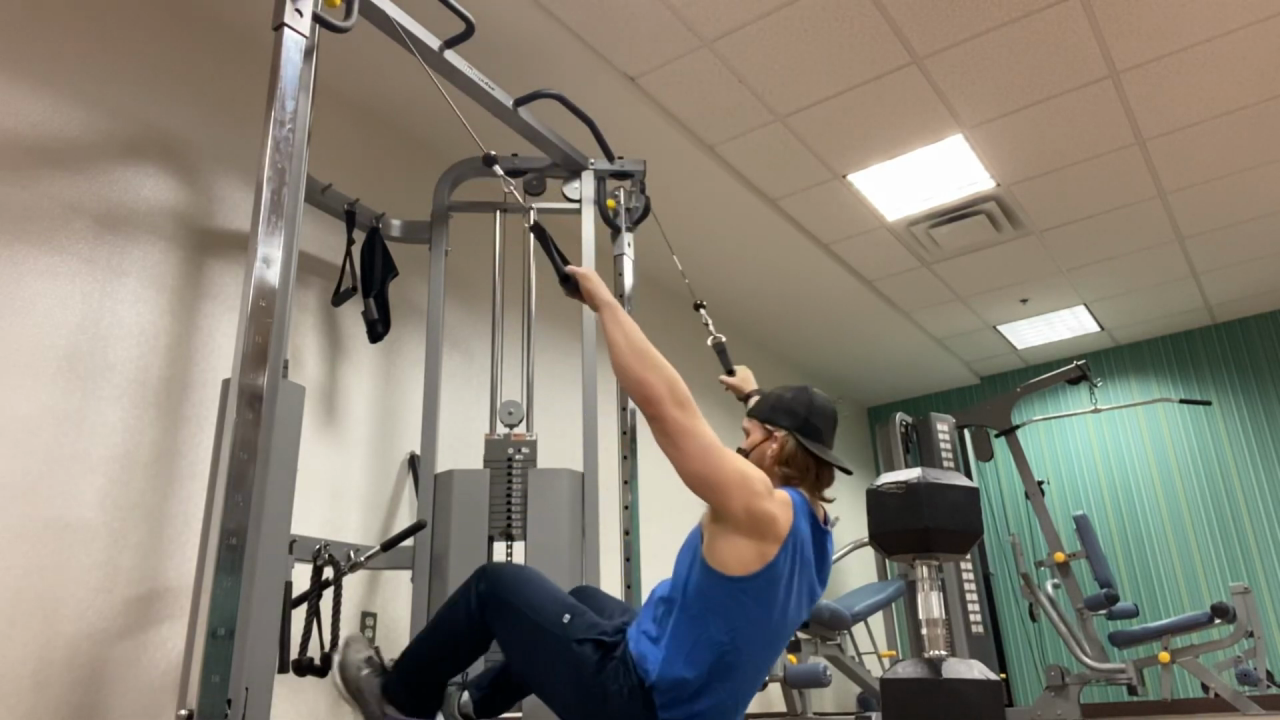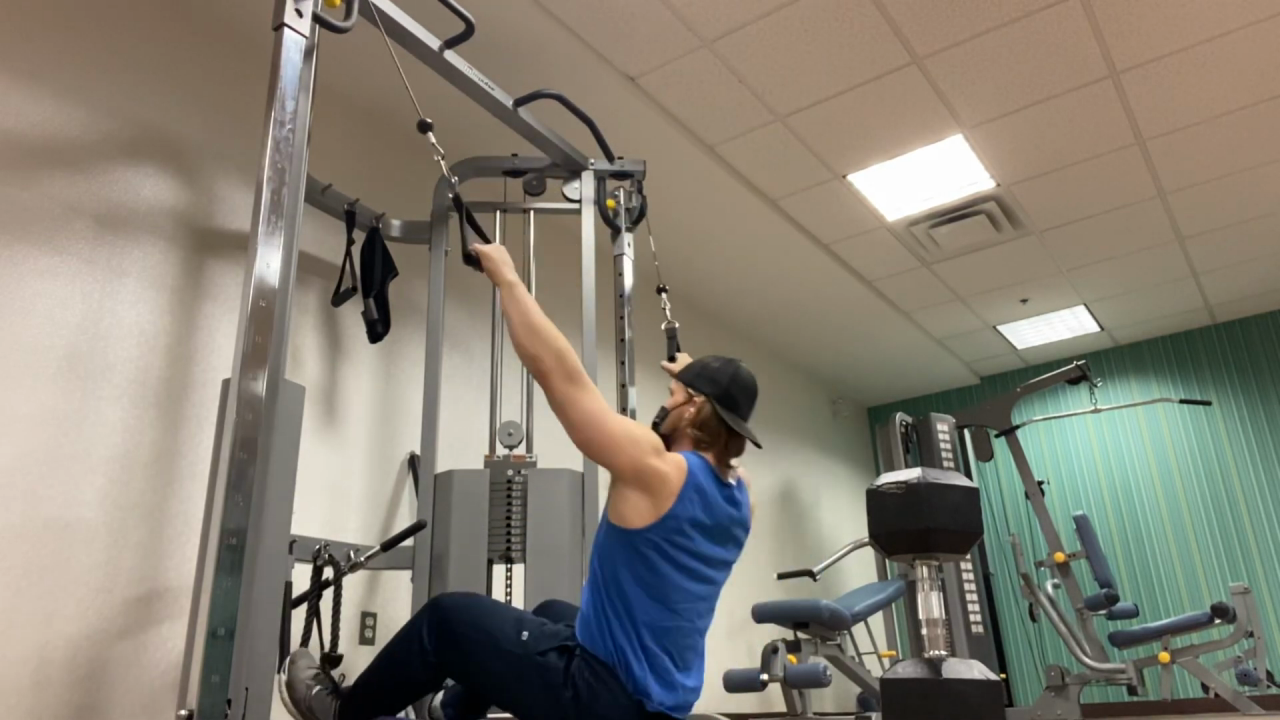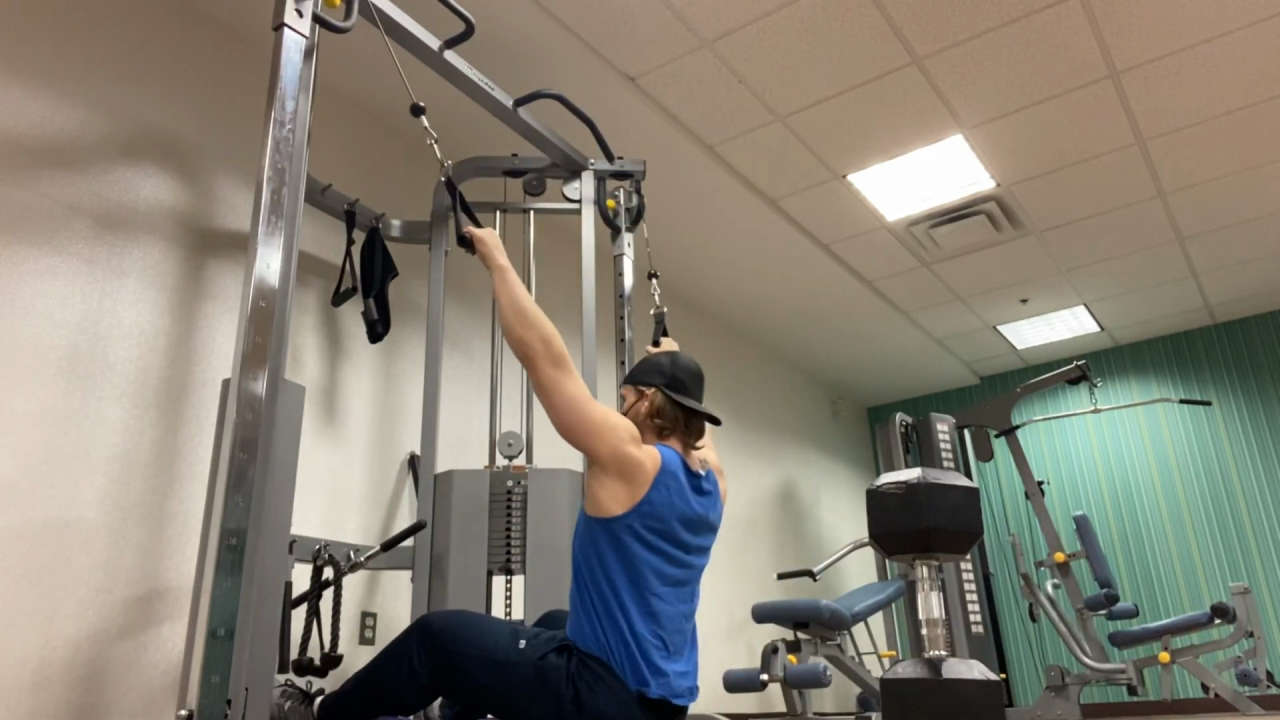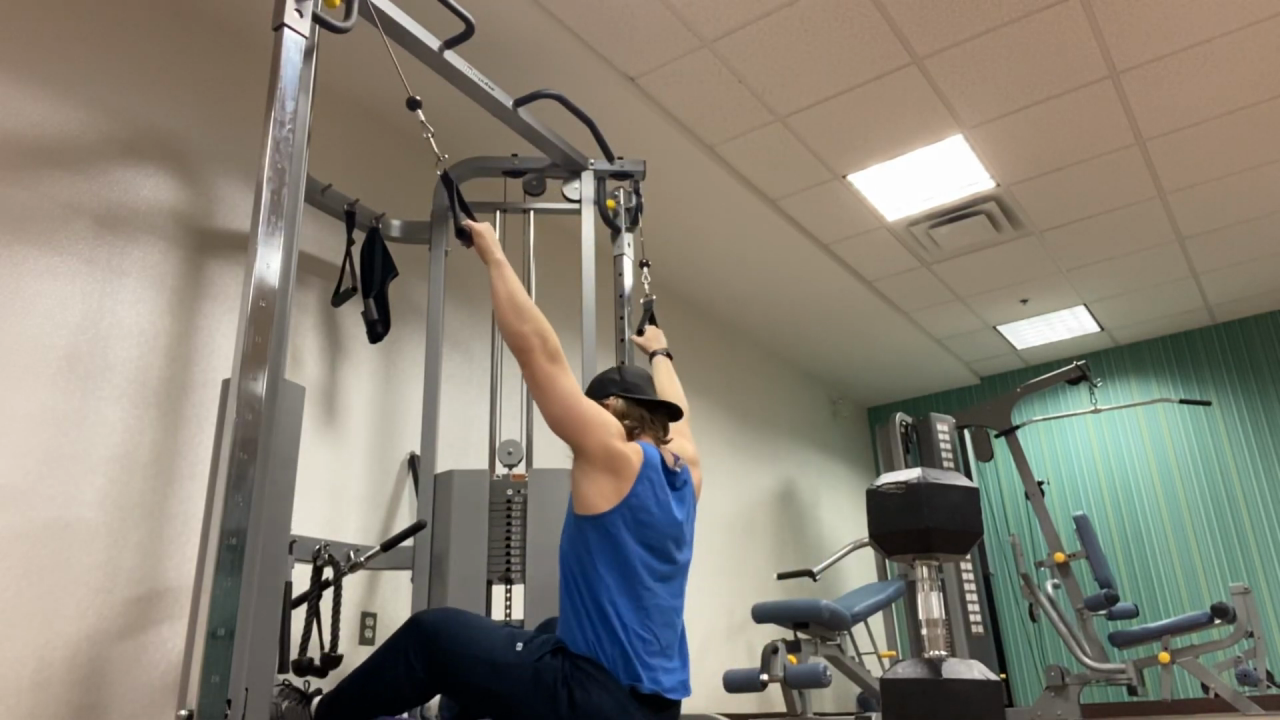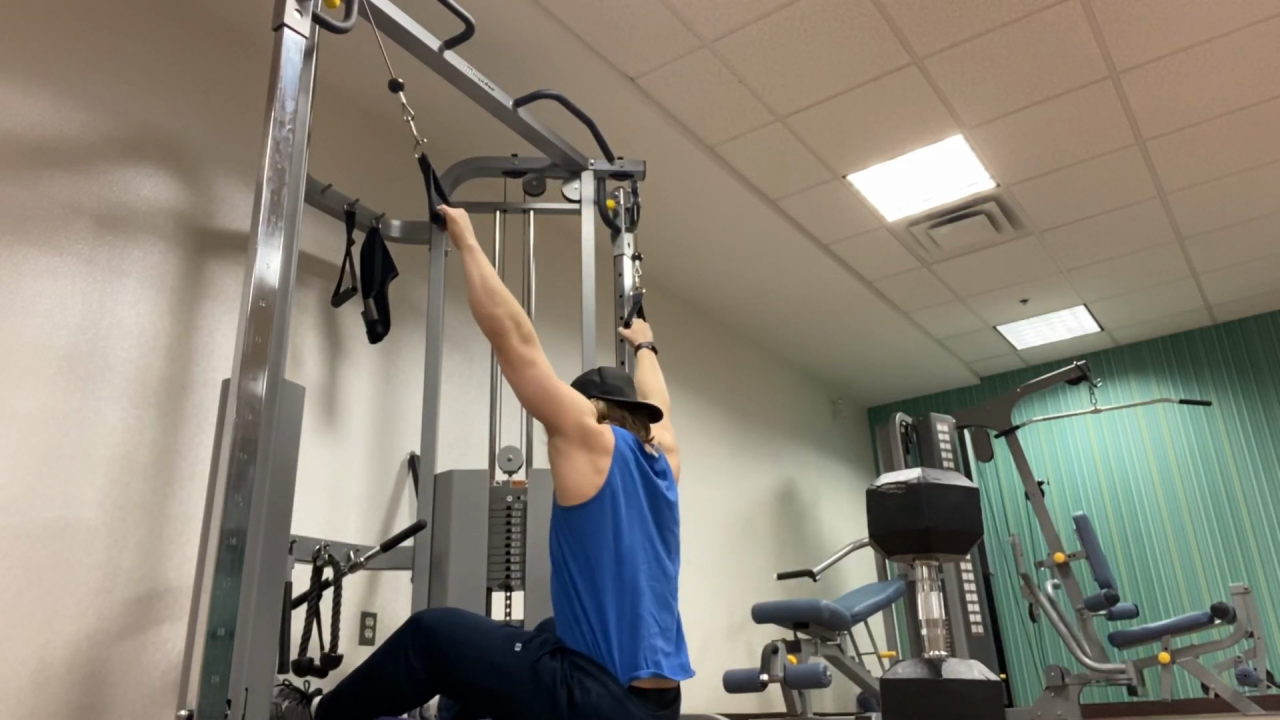
dt=0.5s
person 1, frame 1
left shoulder: (759, 507)
right shoulder: (812, 522)
left elbow: (663, 402)
right elbow: (785, 440)
left wrist: (603, 301)
right wrist: (754, 395)
left knee: (499, 586)
right knee: (586, 601)
person 1, frame 2
left shoulder: (655, 469)
right shoulder: (735, 493)
left elbow: (557, 372)
right elbow: (715, 415)
left wrist: (506, 277)
right wrist: (690, 373)
left knee: (449, 617)
right knee: (554, 615)
person 1, frame 3
left shoulder: (630, 459)
right shoulder: (709, 478)
left elbow: (545, 357)
right elbow: (690, 420)
left wrist: (497, 261)
right wrist: (669, 360)
left knee: (440, 636)
right knee: (554, 628)
person 1, frame 4
left shoulder: (614, 455)
right shoulder: (684, 469)
left elbow: (538, 351)
right elbow: (675, 412)
left wrist: (494, 256)
right wrist: (659, 353)
left knee: (433, 634)
right knee: (550, 634)
person 1, frame 5
left shoulder: (593, 443)
right shoulder: (660, 455)
left elbow: (514, 337)
right elbow: (655, 404)
left wrist: (466, 241)
right wrist: (644, 345)
left knee: (432, 634)
right knee: (549, 636)
